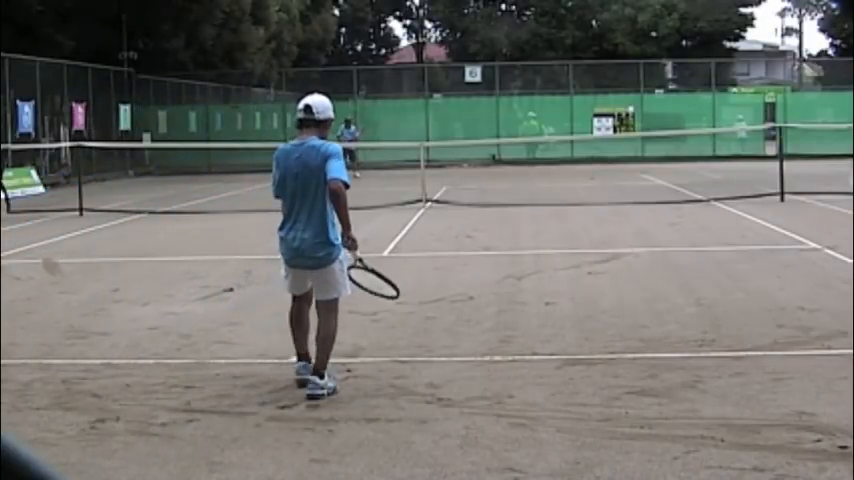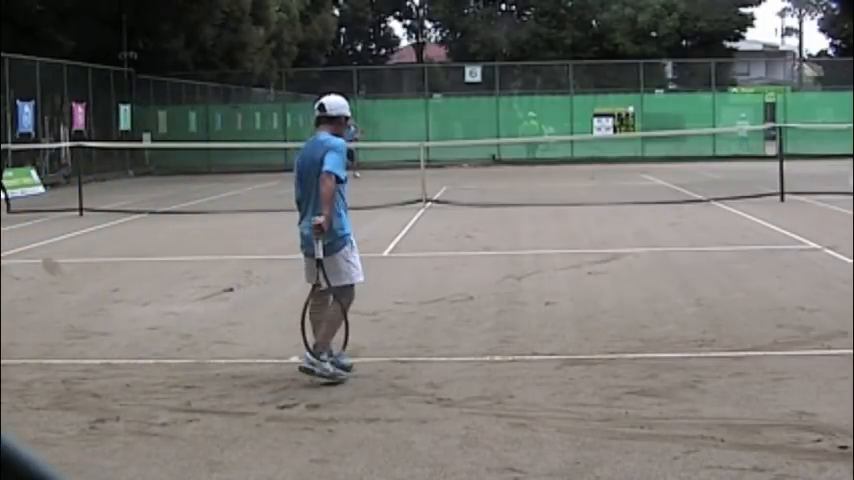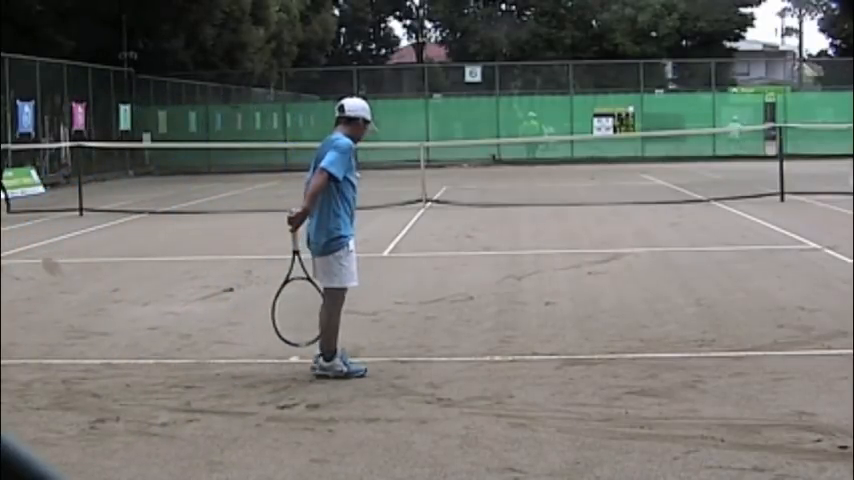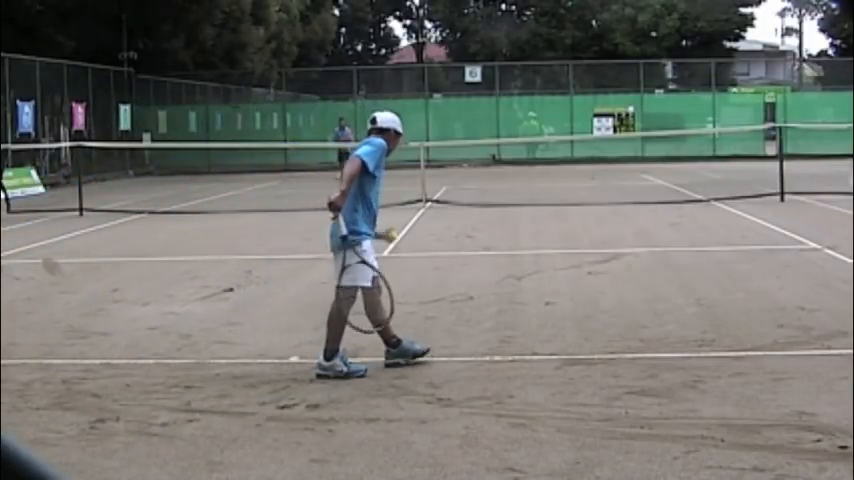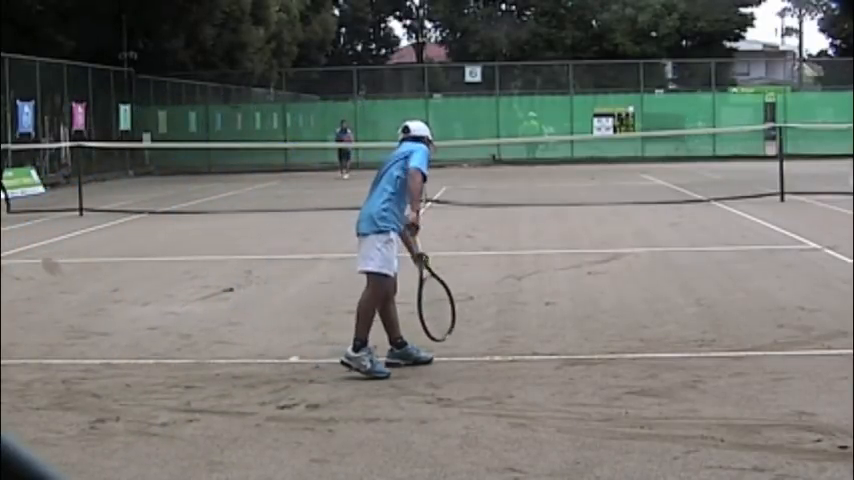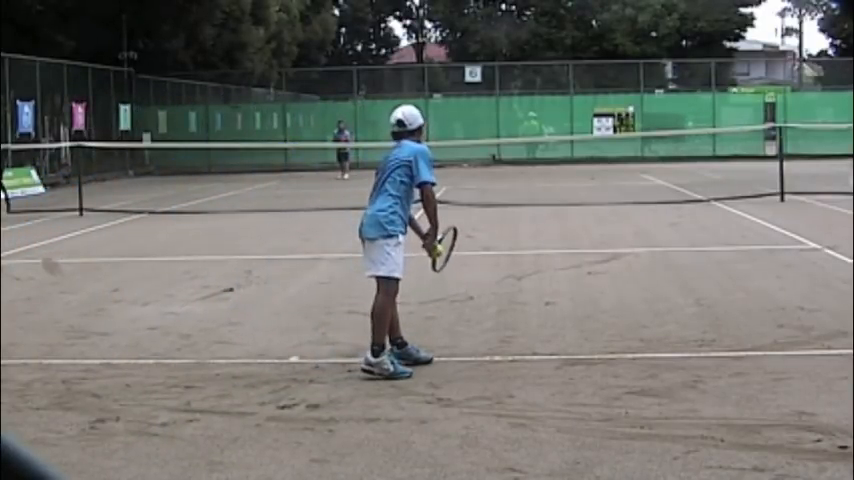
dt=0.5s
person 1, frame 1
left shoulder: (281, 154)
right shoulder: (330, 151)
right elbow: (336, 188)
right wrist: (347, 230)
left hip: (291, 243)
right hip: (324, 245)
left knee: (300, 302)
right knee: (327, 311)
left ankle: (303, 364)
right ankle: (318, 378)
person 1, frame 2
left shoulder: (304, 152)
right shoulder: (335, 145)
right elbow: (328, 178)
right wrist: (325, 215)
left hip: (310, 233)
right hip: (334, 234)
left knee: (320, 295)
right knee: (343, 294)
left ankle: (322, 354)
right ankle: (317, 354)
person 1, frame 3
left shoulder: (329, 145)
right shoulder: (344, 145)
left elbow: (312, 181)
right elbow: (321, 177)
right wrist: (305, 210)
left hip: (325, 232)
right hip: (336, 234)
left knee: (333, 294)
right knee: (335, 296)
left ankle: (326, 354)
right ankle: (329, 361)
person 1, frame 4
left shoulder: (368, 150)
right shoulder: (376, 145)
right elbow: (353, 164)
left wrist: (374, 230)
right wrist: (341, 193)
left hip: (357, 232)
right hip: (354, 233)
left knee: (372, 290)
right knee: (346, 294)
left ankle: (394, 347)
right ankle: (330, 360)
person 1, frame 5
left shoulder: (399, 156)
right shoulder: (419, 149)
right elbow: (415, 176)
left wrist: (413, 248)
right wrist: (415, 212)
left hip: (379, 223)
right hip: (379, 224)
left knee: (388, 288)
right knee: (377, 285)
left ankle: (398, 347)
right ankle: (357, 351)
person 1, frame 6
left shoulder: (393, 155)
right shoulder: (419, 151)
right elbow: (427, 193)
left wrist: (422, 234)
right wrist: (434, 229)
left hip: (375, 225)
right hip: (386, 228)
left knee: (389, 289)
right knee: (387, 289)
left ankle: (398, 347)
right ankle: (376, 356)
